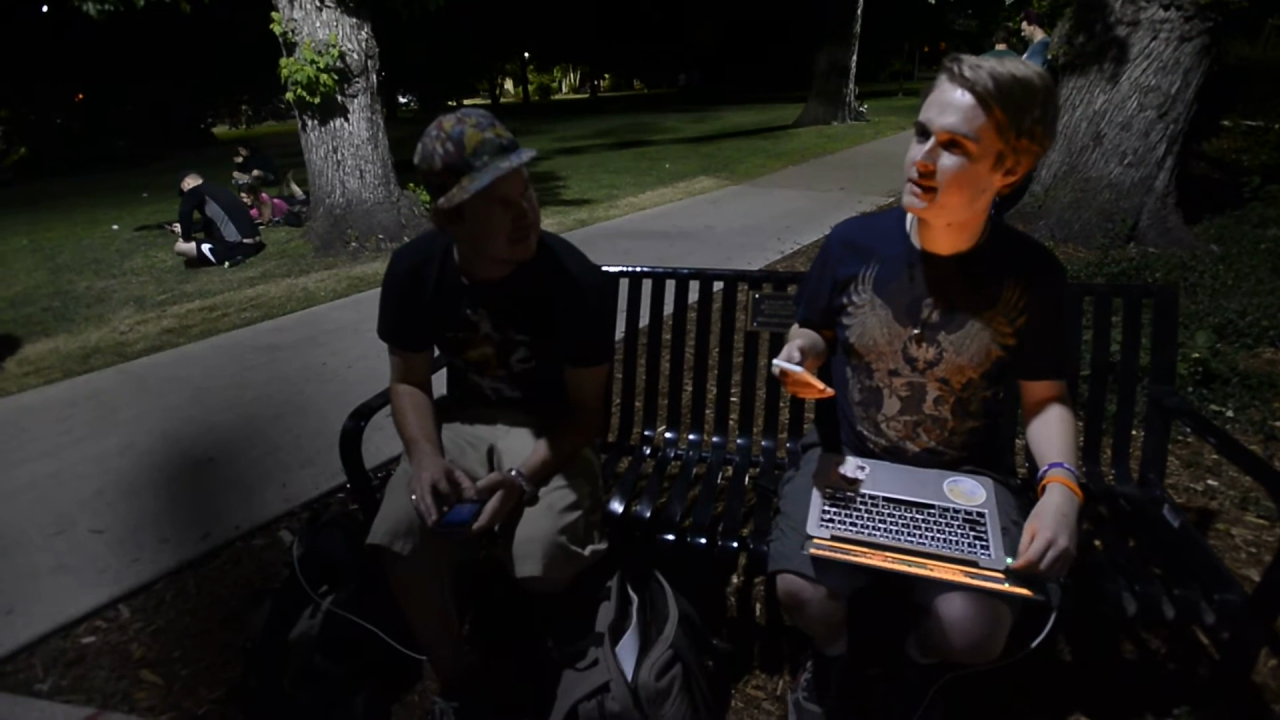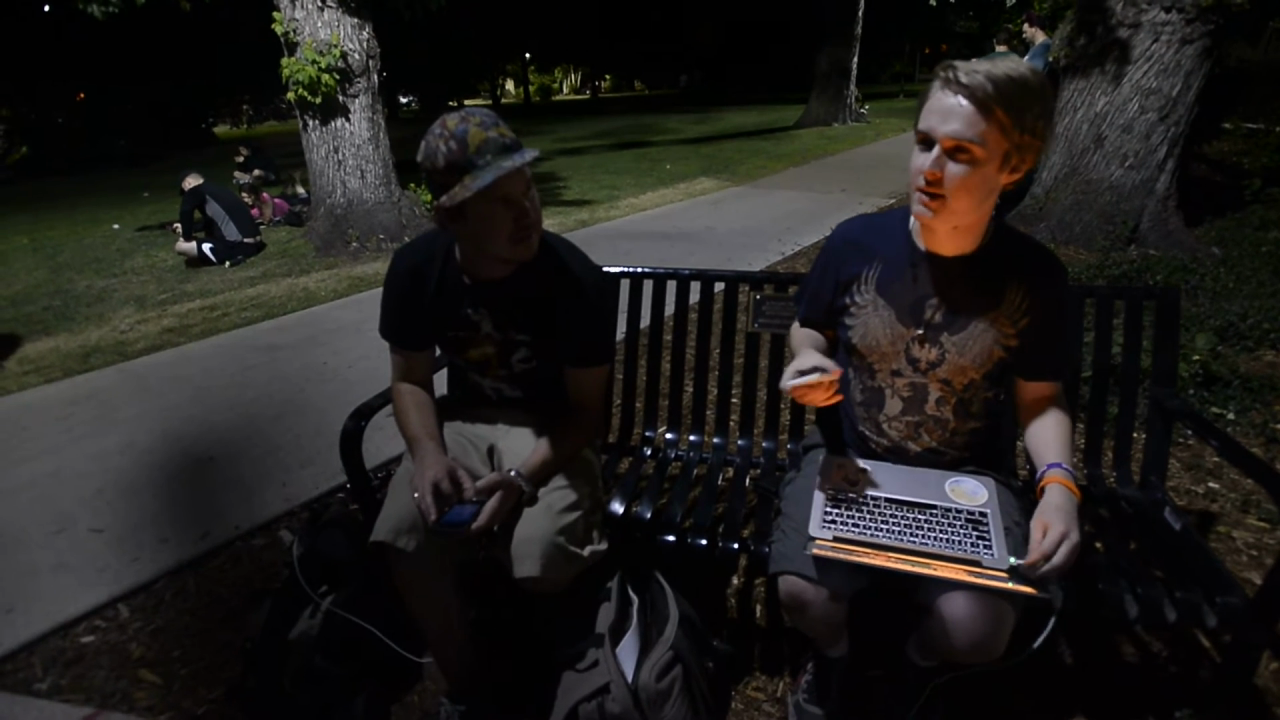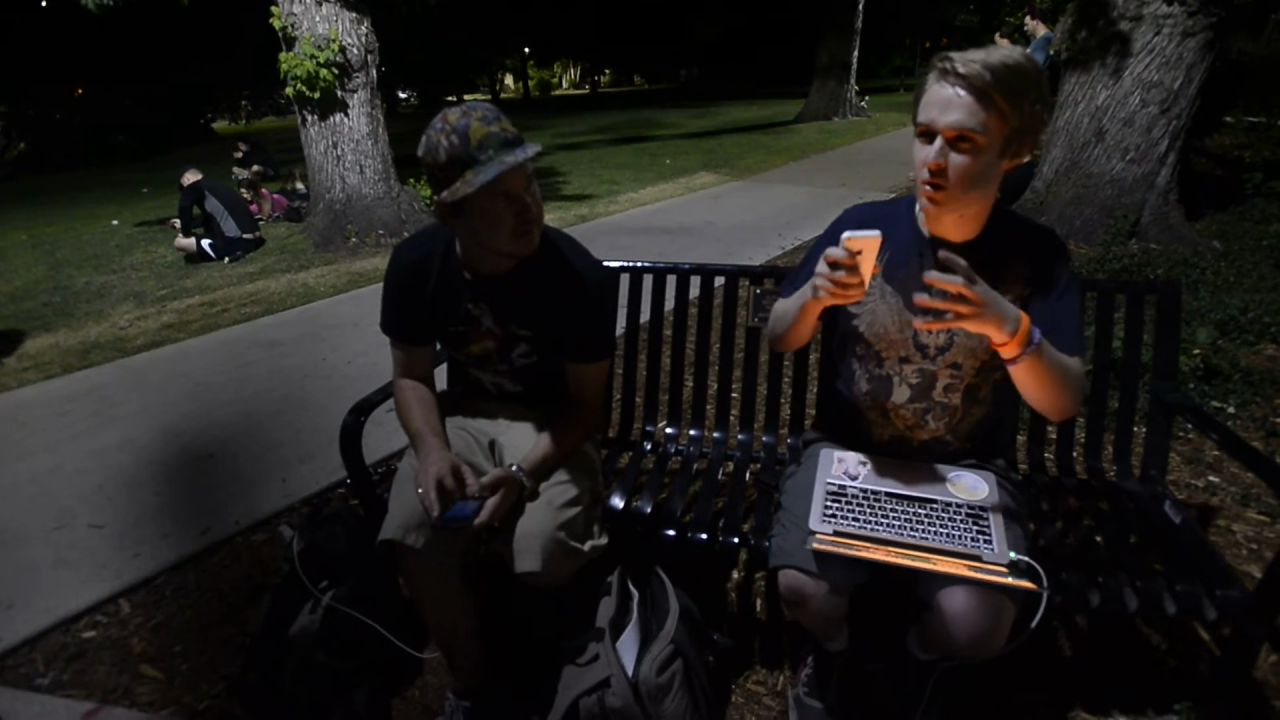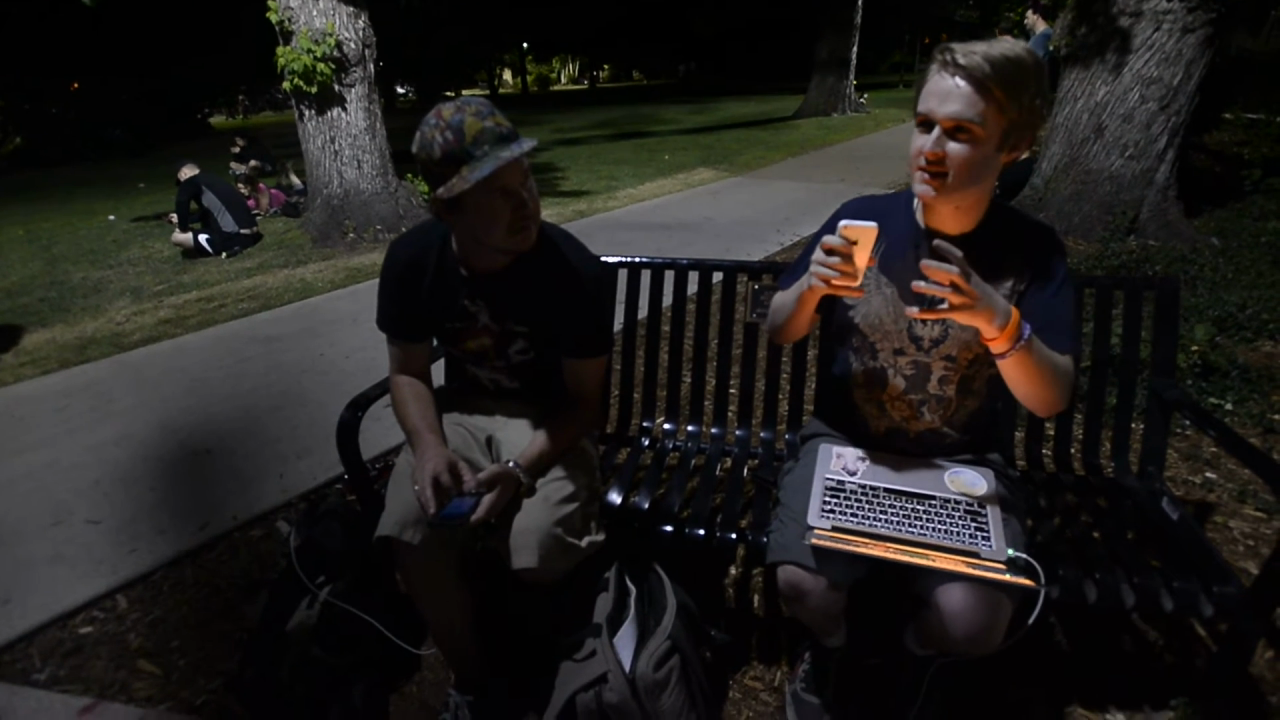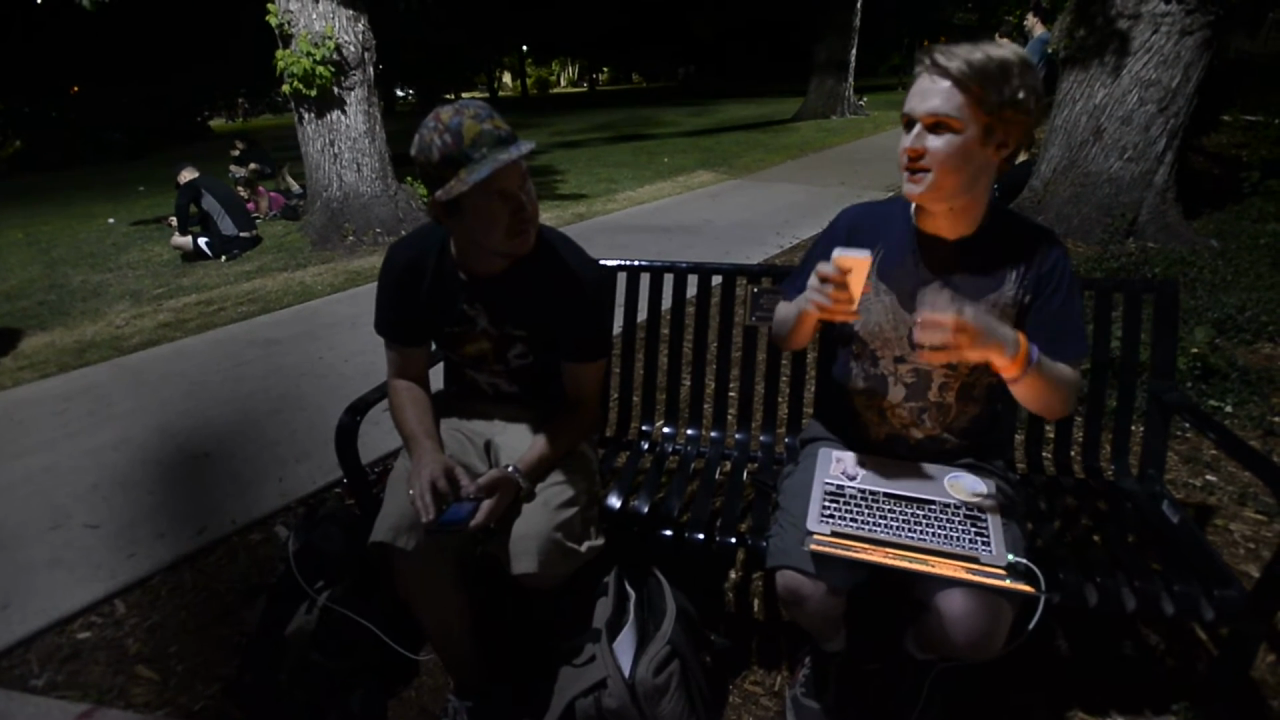
dt=0.5s
person 1, frame 1
left shoulder: (1031, 273)
right shoulder: (854, 242)
left elbow: (1044, 398)
right elbow: (812, 333)
left wrist: (1061, 486)
right wrist: (801, 353)
left hip: (964, 478)
right hip: (847, 459)
left knee: (972, 630)
right knee: (802, 593)
right ankle: (833, 655)
person 1, frame 2
left shoulder: (1034, 274)
right shoulder: (856, 242)
left elbow: (1040, 399)
right elbow: (806, 332)
left wrist: (1058, 486)
right wrist: (808, 362)
left hip: (966, 478)
right hip: (849, 460)
left knee: (975, 631)
right knee: (803, 596)
right ankle: (832, 657)
person 1, frame 3
left shoulder: (1036, 255)
right shoulder: (863, 226)
left elbow: (1063, 402)
right elbow: (779, 340)
left wrist: (1007, 326)
right wrist: (813, 297)
left hip: (964, 468)
right hip: (847, 449)
left knee: (977, 625)
right knee: (804, 590)
left ankle: (911, 659)
right ankle: (833, 649)
person 1, frame 4
left shoulder: (1033, 249)
right shoulder: (862, 219)
left elbow: (1050, 398)
right elbow: (780, 331)
left wrist: (996, 320)
right wrist: (812, 287)
left hip: (960, 461)
right hip: (845, 442)
left knee: (975, 621)
right knee: (803, 584)
left ankle: (911, 653)
right ankle: (830, 643)
person 1, frame 5
left shoulder: (1034, 256)
right shoulder: (860, 226)
left elbow: (1061, 400)
right elbow: (782, 339)
left wrist: (1004, 348)
right wrist: (809, 309)
left hip: (962, 466)
right hip: (846, 446)
left knee: (975, 627)
right knee: (801, 590)
left ankle: (908, 659)
right ankle: (830, 650)
person 2, frame 1
left shoulder: (575, 281)
right shoulder: (414, 269)
left elbow: (586, 408)
right elbow: (409, 380)
left wrist: (524, 479)
right wrist: (426, 457)
left hip: (551, 431)
right hip: (464, 421)
left knee: (542, 561)
right knee: (400, 540)
person 2, frame 2
left shoulder: (578, 281)
right shoulder: (416, 268)
left elbow: (586, 409)
right elbow: (410, 379)
left wrist: (523, 479)
right wrist: (429, 456)
left hip: (552, 430)
right hip: (466, 420)
left knee: (541, 563)
right knee: (405, 539)
person 2, frame 3
left shoulder: (577, 276)
right shoulder: (416, 263)
left elbow: (586, 403)
right elbow: (411, 374)
left wrist: (524, 474)
right wrist: (432, 451)
left hip: (552, 425)
right hip: (466, 415)
left knee: (543, 558)
right knee: (413, 537)
person 2, frame 4
left shoulder: (575, 271)
right shoulder: (412, 259)
left elbow: (583, 398)
right elbow: (408, 370)
left wrist: (522, 469)
right wrist: (430, 447)
left hip: (549, 420)
right hip: (463, 410)
left knee: (539, 554)
right knee: (411, 534)
person 2, frame 5
left shoulder: (574, 276)
right shoulder: (411, 264)
left elbow: (583, 404)
right elbow: (406, 376)
left wrist: (521, 476)
right wrist: (426, 454)
left hip: (549, 426)
right hip: (462, 415)
left knee: (539, 561)
right knee: (406, 541)
